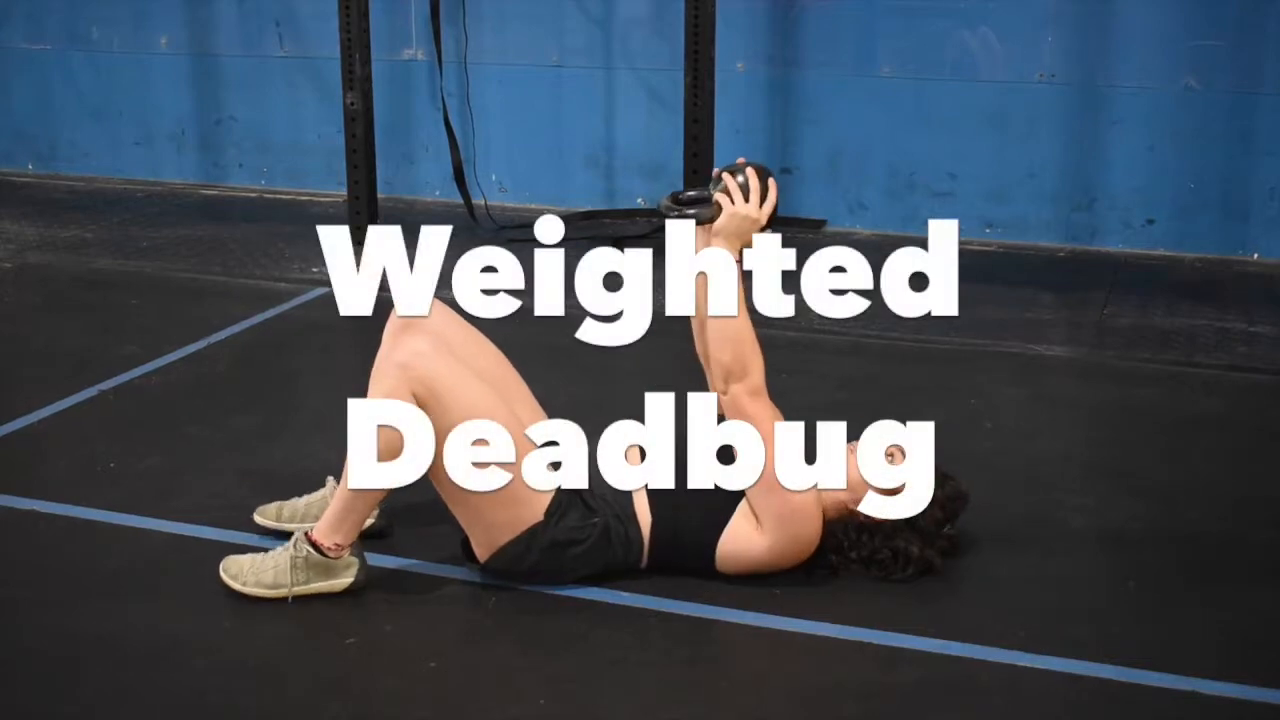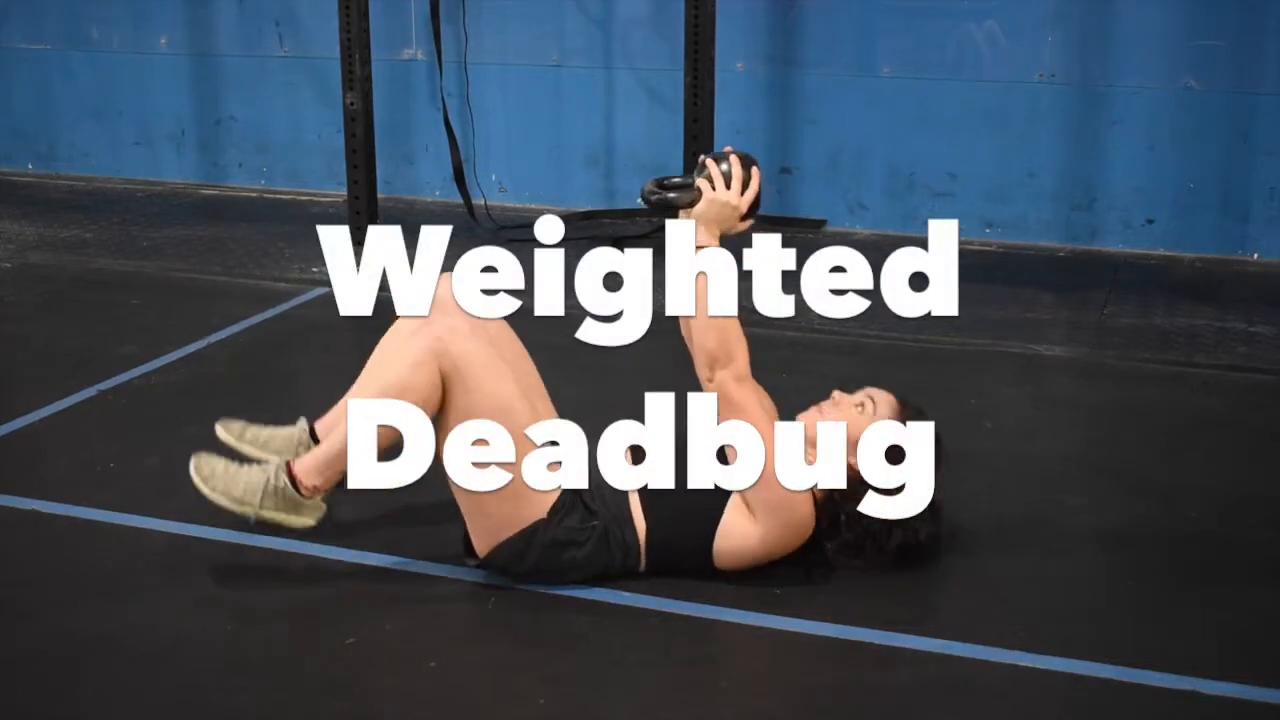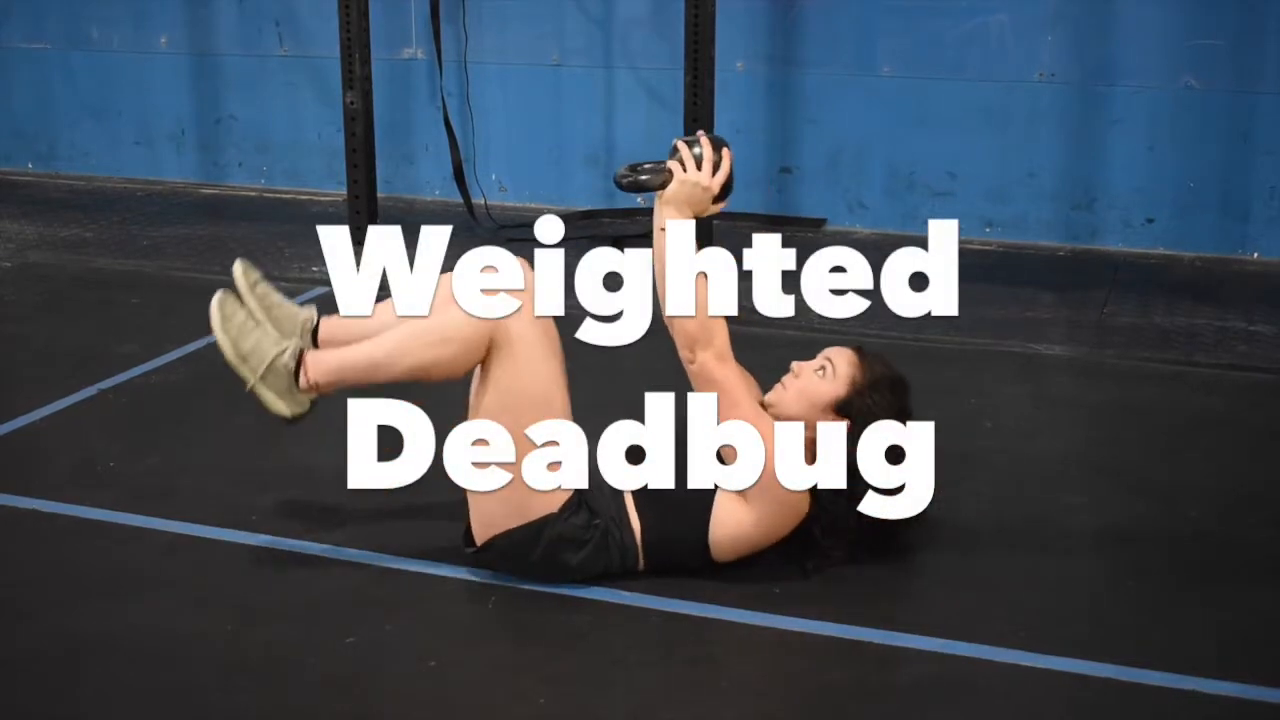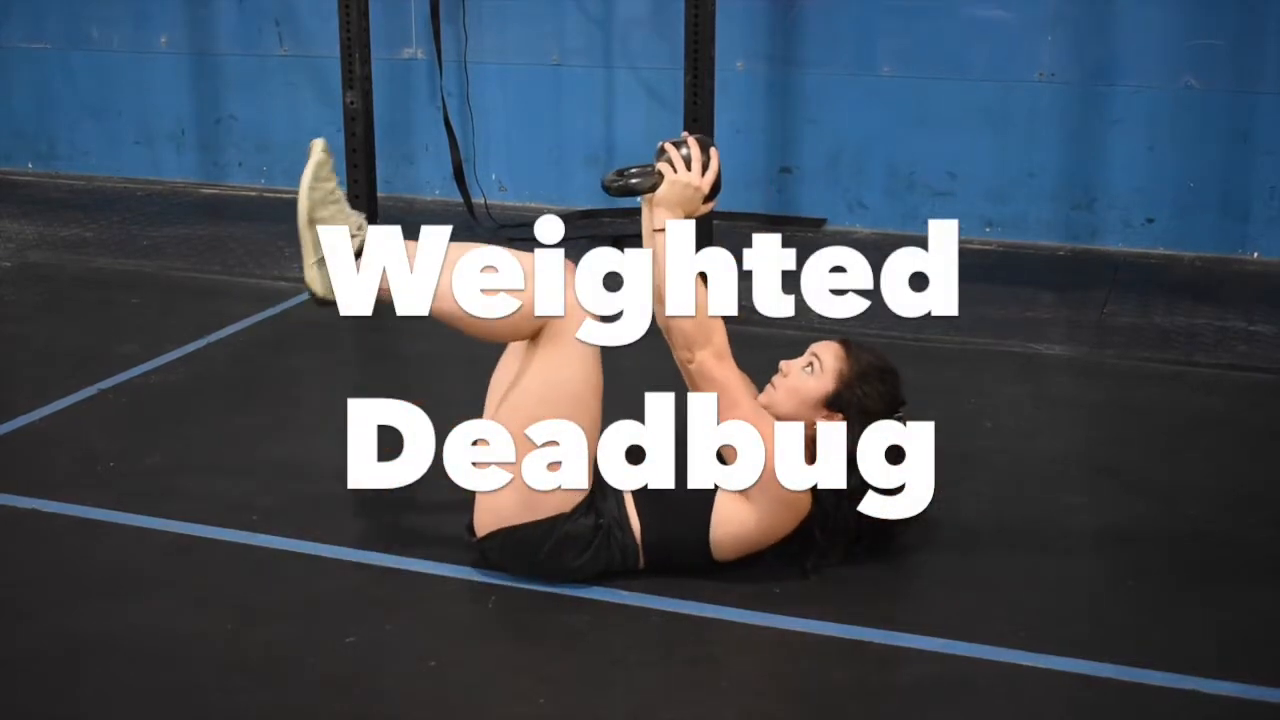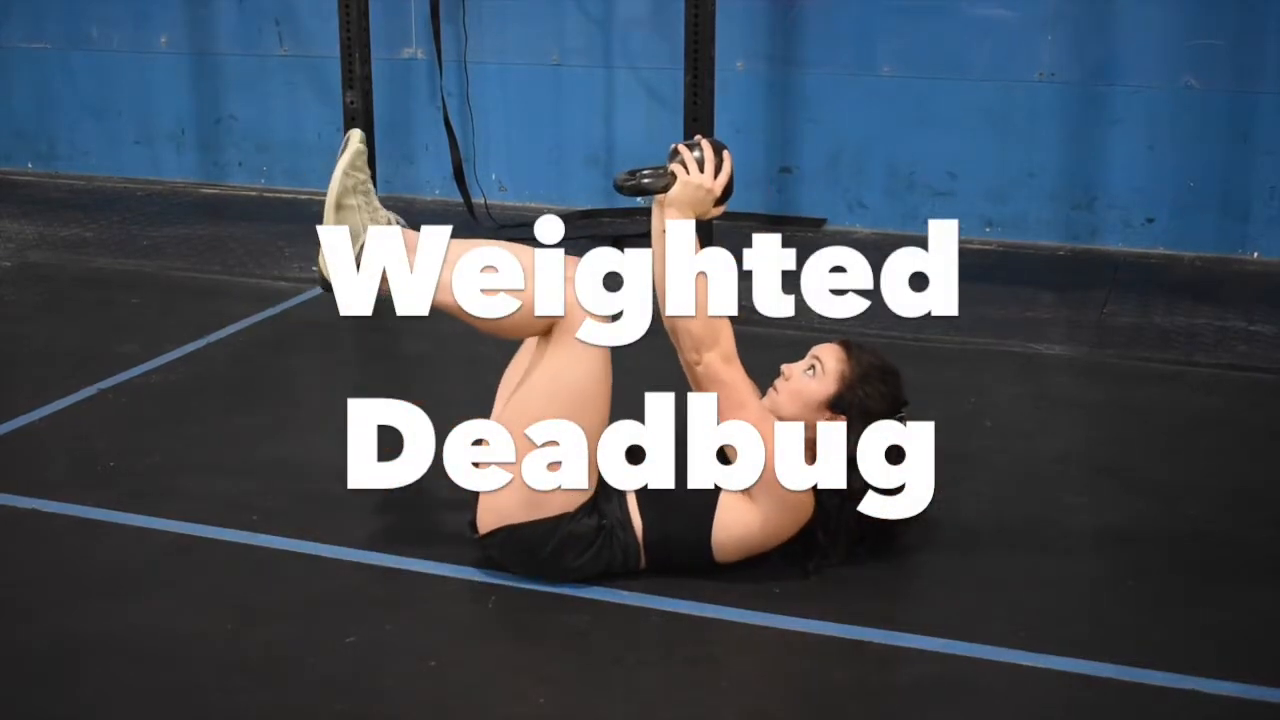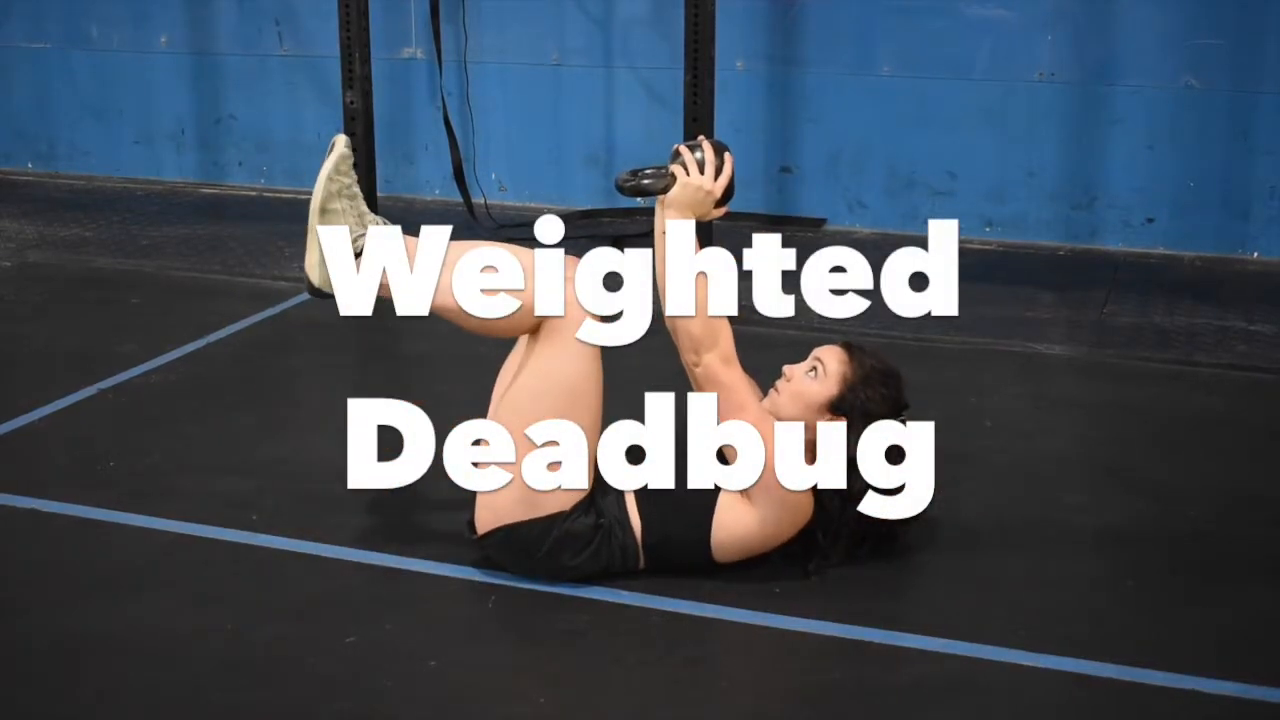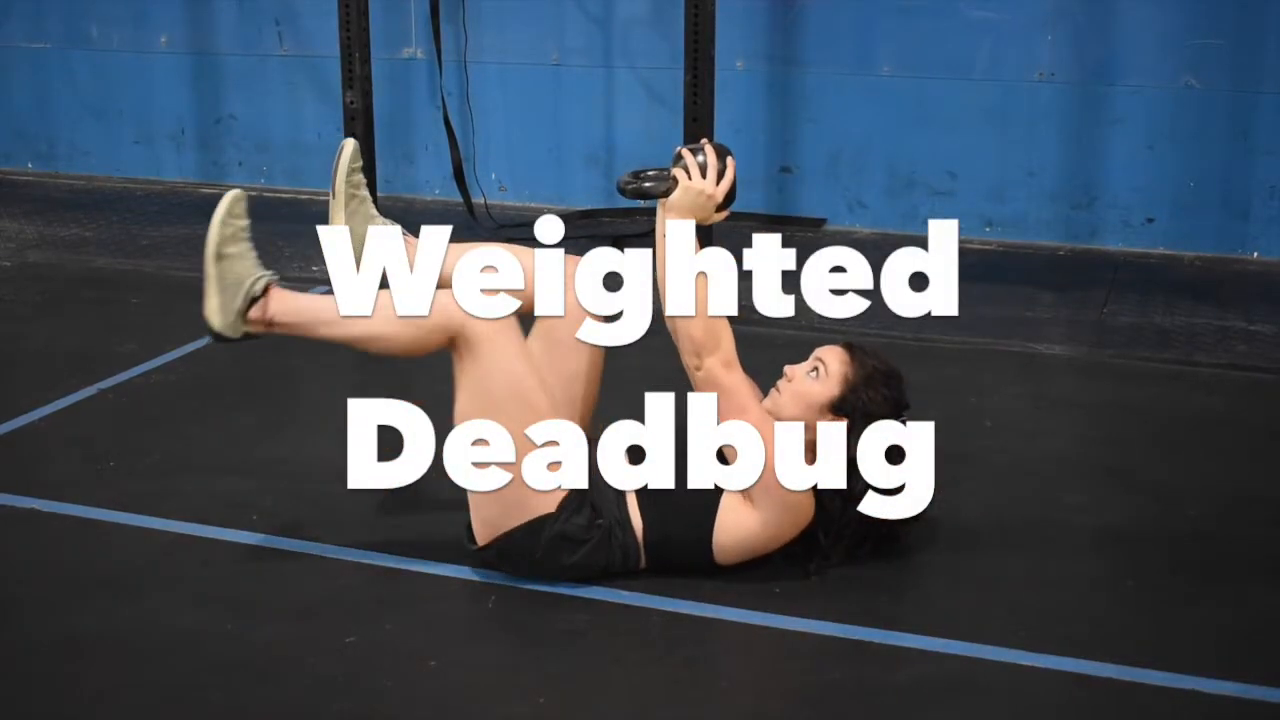
dt=0.3s
person 1, frame 1
left shoulder: (796, 525)
left elbow: (741, 389)
right elbow: (717, 366)
left wrist: (724, 248)
right wrist: (704, 242)
left hip: (553, 535)
right hip: (566, 481)
left knee: (416, 362)
right knee: (418, 320)
left ankle: (325, 550)
right ankle: (352, 494)
person 1, frame 2
left shoulder: (790, 513)
right shoulder: (774, 461)
left elbow: (726, 374)
right elbow: (714, 359)
left wrist: (706, 235)
right wrist: (690, 230)
left hip: (549, 535)
right hip: (561, 486)
left knee: (444, 340)
right knee: (446, 295)
left ankle: (301, 485)
right ankle: (315, 444)
person 1, frame 3
left shoulder: (782, 489)
right shoulder: (763, 437)
left elbow: (705, 356)
right elbow: (708, 351)
left wrist: (678, 218)
right wrist: (672, 219)
left hip: (551, 539)
right hip: (564, 500)
left knee: (510, 305)
right knee: (504, 284)
left ankle: (300, 372)
right ankle: (311, 338)
person 1, frame 4
left shoulder: (784, 489)
right shoulder: (766, 440)
left elbow: (700, 356)
right elbow: (687, 332)
left wrist: (667, 219)
right wrist: (659, 217)
left hip: (544, 534)
right hip: (552, 505)
left knee: (560, 297)
right knee: (553, 283)
right ankle: (362, 253)
person 1, frame 5
left shoulder: (787, 492)
right shoulder: (770, 448)
left elbow: (708, 356)
right elbow: (692, 343)
left wrist: (679, 221)
right wrist: (668, 217)
left hip: (546, 535)
right hip: (546, 510)
left knee: (575, 295)
right knee: (572, 287)
person 1, frame 6
left shoulder: (787, 495)
right shoulder: (773, 453)
left elbow: (705, 358)
right elbow: (702, 345)
left wrist: (678, 221)
right wrist: (673, 219)
left hip: (547, 532)
right hip: (553, 502)
left knee: (564, 295)
right knee: (565, 281)
left ankle: (358, 266)
person 1, frame 7
left shoulder: (787, 496)
right shoulder: (769, 453)
left elbow: (710, 366)
right elbow: (711, 356)
left wrist: (679, 223)
right wrist: (674, 221)
left hip: (552, 531)
right hip: (566, 489)
left knee: (473, 315)
right knee: (575, 281)
left ankle: (257, 305)
